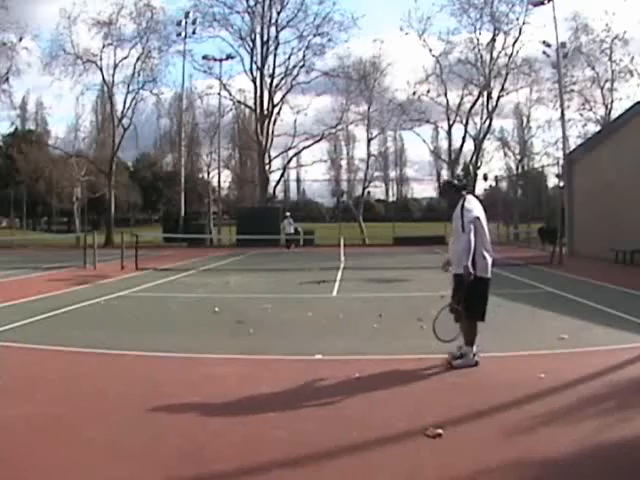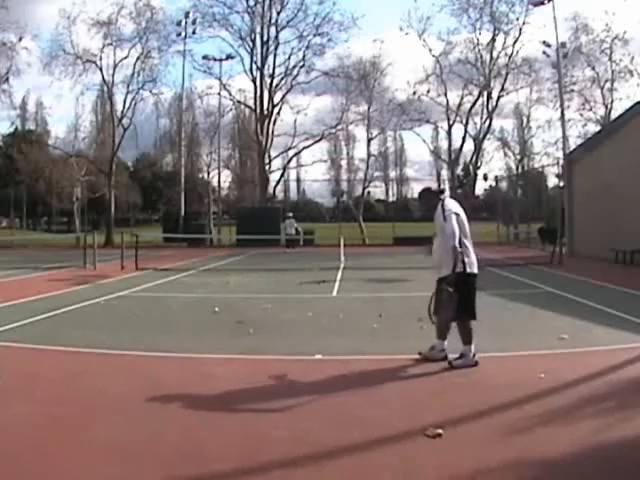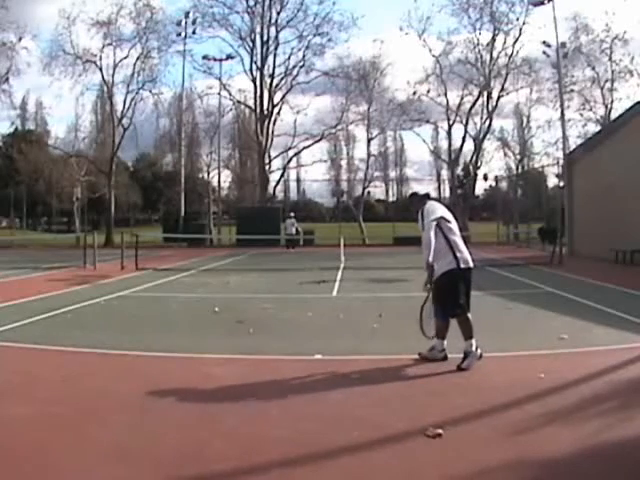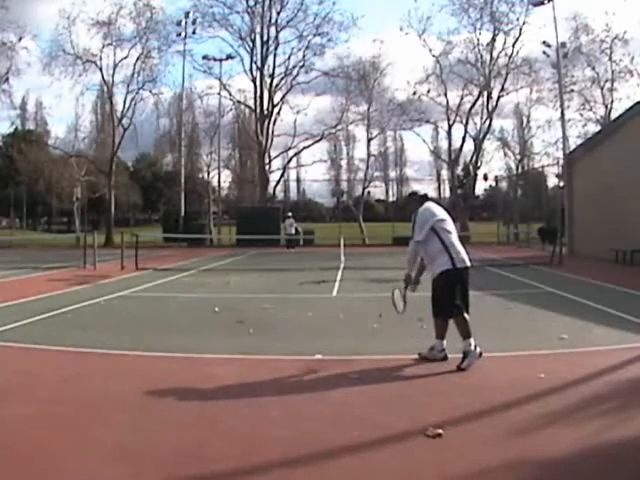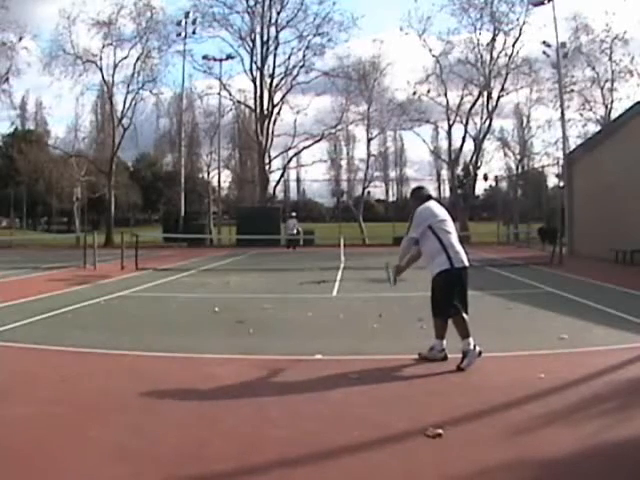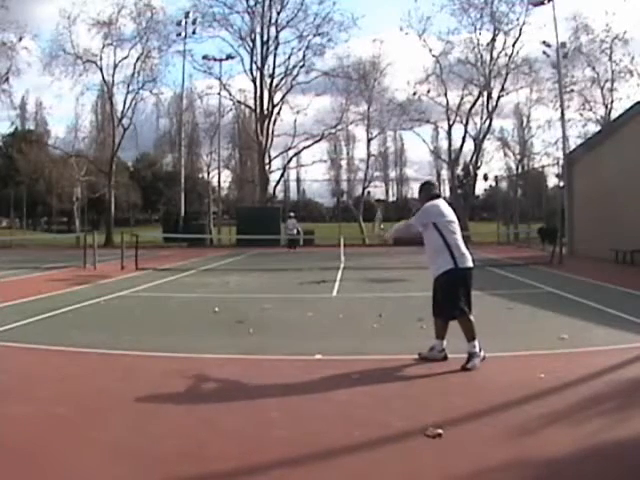
dt=0.5s
person 1, frame 1
left shoulder: (464, 207)
right shoulder: (468, 204)
left elbow: (467, 238)
left wrist: (465, 265)
right wrist: (452, 259)
left hip: (471, 270)
right hip: (468, 268)
left knee: (468, 313)
right knee: (462, 310)
left ankle: (469, 354)
right ankle: (466, 348)
person 1, frame 2
left shoulder: (444, 206)
right shoulder: (444, 208)
left elbow: (451, 226)
left wrist: (454, 246)
right wrist: (436, 246)
left hip: (459, 269)
right hip: (450, 269)
left knee: (460, 313)
right knee: (443, 311)
left ankle: (469, 354)
right ankle: (440, 349)
person 1, frame 3
left shoulder: (428, 208)
right shoulder: (432, 210)
left elbow: (428, 233)
left wrist: (428, 261)
right wrist: (431, 275)
left hip: (454, 266)
right hip: (445, 268)
left knee: (458, 308)
right knee: (441, 309)
left ankle: (472, 349)
right ankle: (439, 348)
person 1, frame 4
left shoulder: (424, 211)
right shoulder: (430, 212)
left elbow: (415, 243)
right elbow: (425, 250)
left wrist: (409, 272)
right wrist: (417, 275)
left hip: (451, 267)
right hip: (443, 268)
left knee: (455, 308)
right knee: (439, 309)
left ankle: (471, 347)
right ankle: (439, 348)
person 1, frame 5
left shoulder: (424, 210)
right shoulder: (431, 211)
left elbow: (409, 240)
right elbow: (420, 246)
left wrist: (400, 263)
right wrist: (404, 266)
left hip: (450, 266)
right hip: (444, 268)
left knee: (453, 308)
right knee: (439, 309)
left ankle: (470, 347)
right ankle: (439, 348)
person 1, frame 6
left shoulder: (431, 208)
right shoulder: (437, 209)
left elbow: (408, 226)
right elbow: (416, 230)
left wrist: (389, 235)
right wrist: (394, 234)
left hip: (455, 268)
right hip: (446, 268)
left knee: (459, 310)
right knee: (440, 310)
left ankle: (475, 350)
right ankle: (439, 349)
